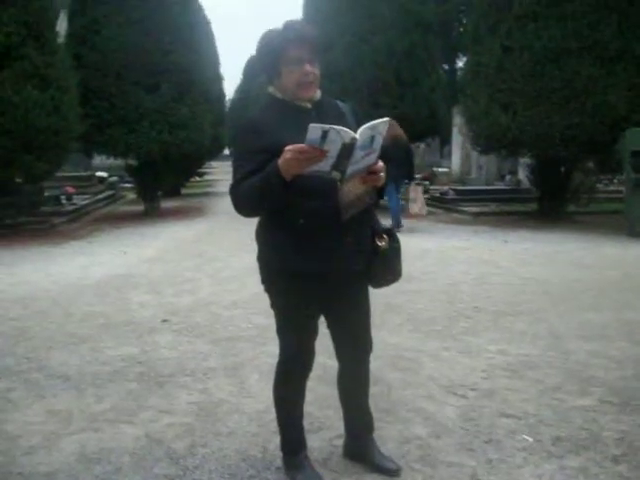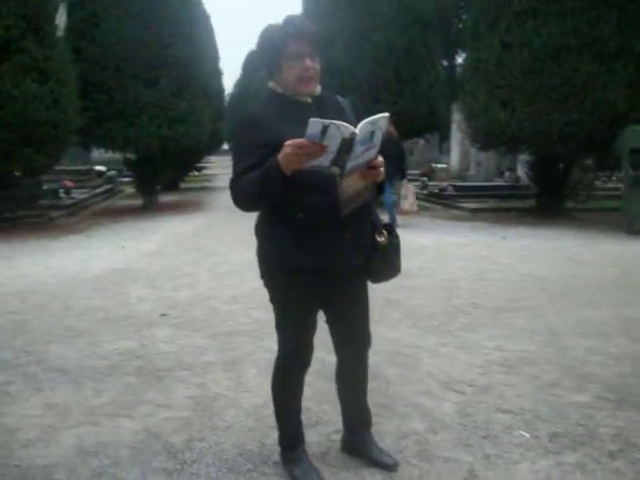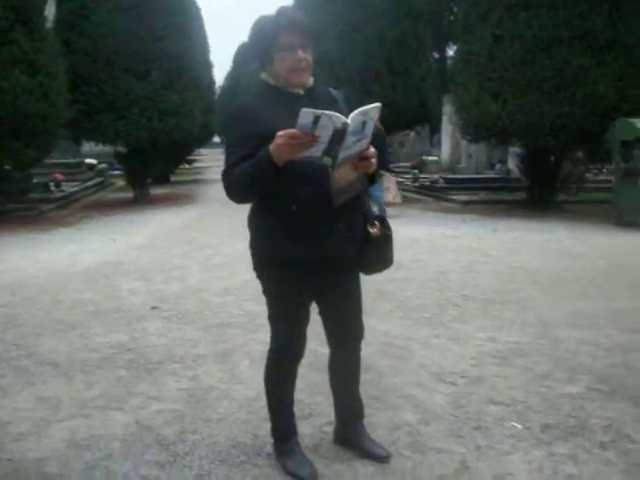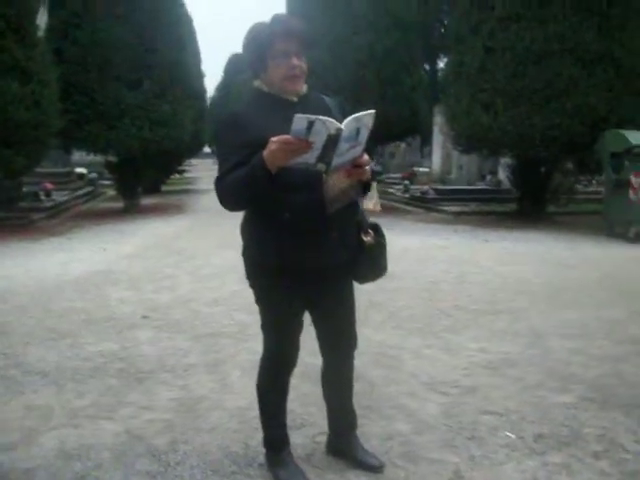
dt=0.2s
person 1, frame 1
left shoulder: (339, 112)
right shoulder: (258, 124)
left elbow: (362, 173)
right elbow: (244, 200)
left wrist: (375, 175)
right wrist: (282, 171)
left hip: (347, 260)
right hip: (293, 268)
left knee: (356, 353)
right knee: (296, 360)
left ankle: (359, 440)
person 1, frame 2
left shoulder: (339, 107)
right shoulder: (258, 119)
left elbow: (361, 169)
right elbow: (244, 195)
left wrist: (374, 171)
right wrist: (282, 166)
left hip: (347, 254)
right hip: (293, 262)
left knee: (355, 348)
right knee: (295, 354)
left ankle: (357, 434)
person 1, frame 3
left shoulder: (331, 99)
right shoulder: (250, 110)
left elbow: (353, 160)
right elbow: (236, 187)
left wrist: (367, 164)
right wrist: (273, 157)
left hip: (339, 246)
right hip: (285, 254)
left knee: (348, 339)
right knee: (287, 346)
left ankle: (350, 425)
right ankle: (285, 440)
person 1, frame 4
left shoulder: (325, 107)
right shoulder: (243, 117)
left elbow: (349, 169)
right elbow: (229, 194)
left wrist: (360, 171)
right wrist: (267, 163)
left hip: (332, 255)
right hip: (278, 263)
left knee: (341, 349)
right knee: (280, 355)
left ankle: (342, 435)
